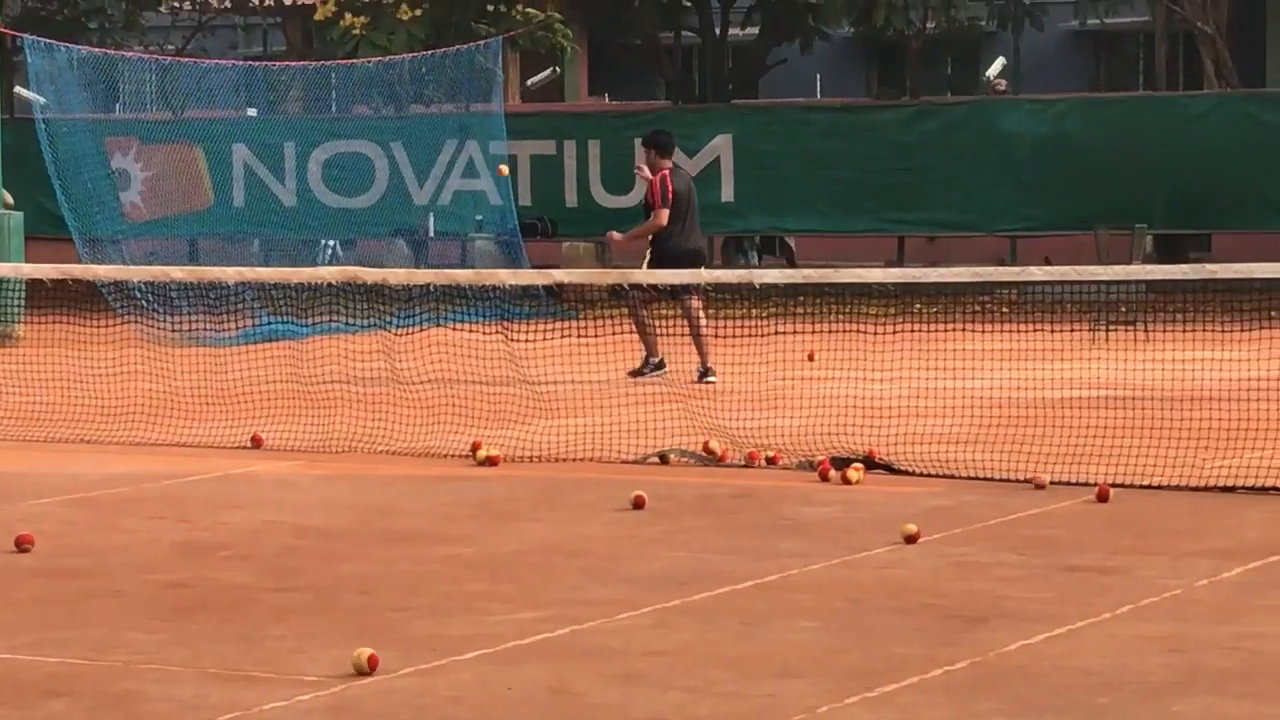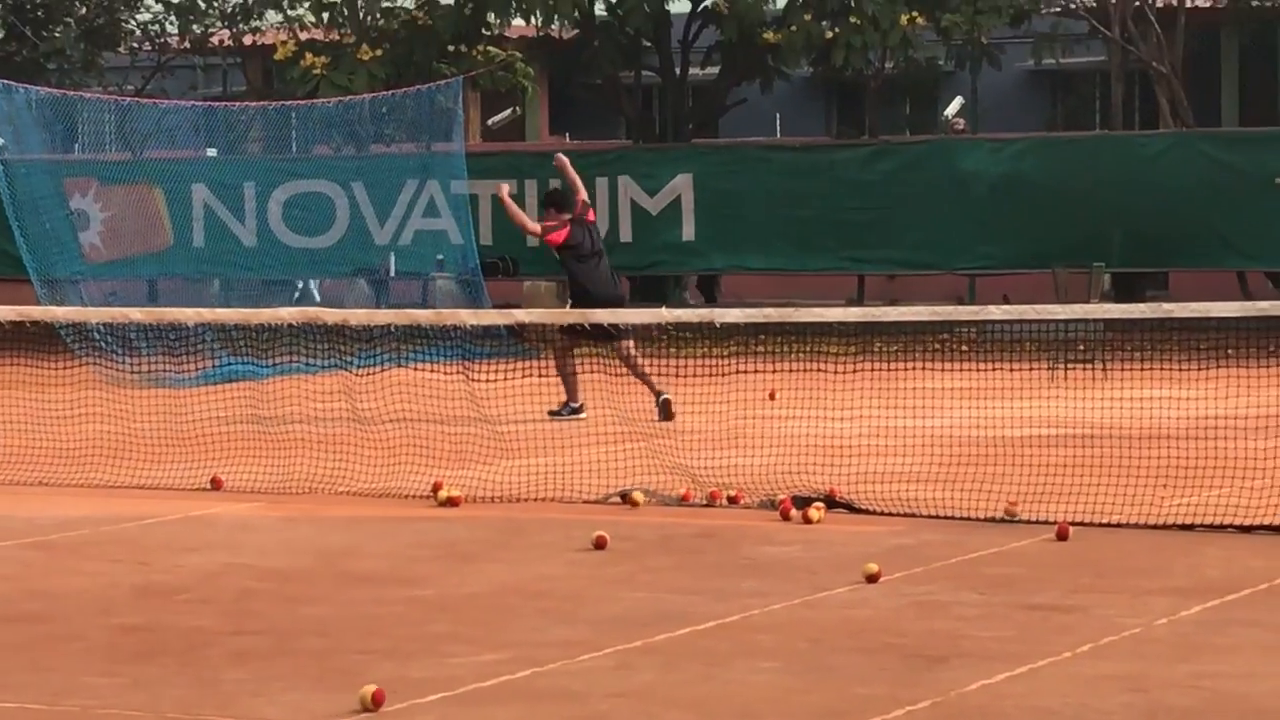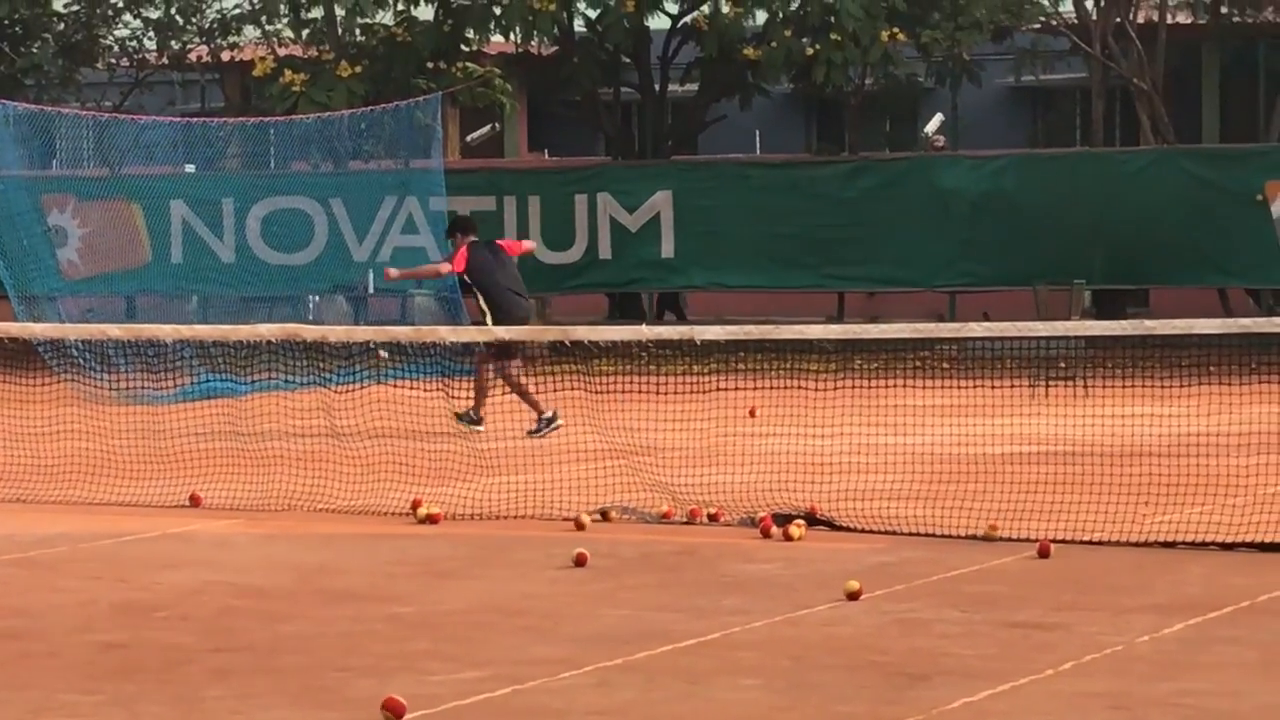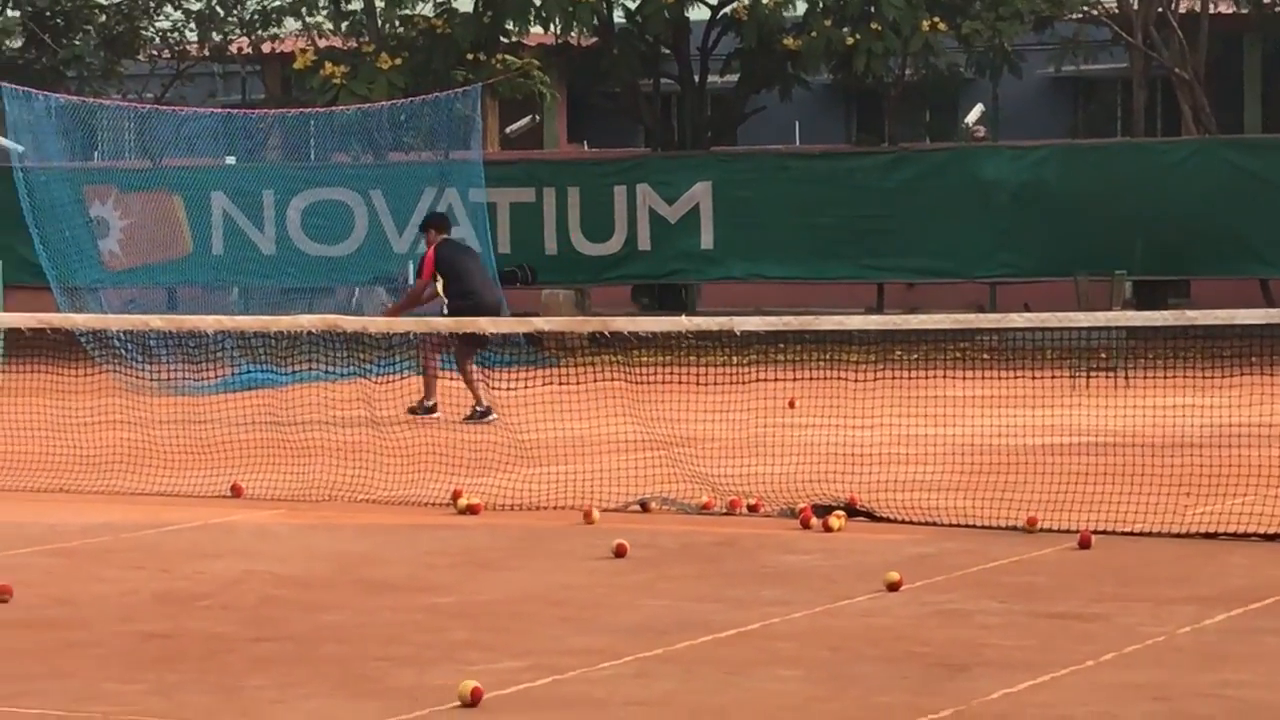
dt=0.3s
person 1, frame 1
left shoulder: (661, 181)
right shoulder: (683, 176)
left elbow: (660, 221)
left wrist: (623, 237)
left hip: (666, 255)
right hip: (692, 253)
left knee: (638, 301)
right knee: (693, 311)
left ankle: (654, 359)
right ankle: (706, 368)
person 1, frame 2
left shoulder: (562, 232)
right shoulder: (587, 221)
left elbow: (529, 226)
right elbow: (582, 196)
left wrist: (505, 198)
right wrist: (568, 167)
left hip: (589, 302)
right hip: (614, 298)
left knee: (563, 346)
right knee: (628, 353)
left ankle: (574, 404)
right ankle: (658, 394)
person 1, frame 3
left shoulder: (465, 253)
right shoulder: (499, 246)
left elbow: (441, 269)
right elbow: (530, 246)
left wrist: (400, 273)
right wrist: (528, 245)
left hip: (505, 316)
right hip: (520, 312)
left knee: (509, 373)
right knee: (484, 357)
left ankle: (547, 416)
right ankle: (475, 413)
person 1, frame 4
left shoulder: (433, 253)
right shoulder: (466, 251)
left elbow: (417, 292)
left wrist: (391, 312)
right wrist: (419, 302)
left hip: (470, 305)
right hip: (493, 305)
left knee: (430, 342)
right knee: (464, 355)
left ankle: (429, 403)
right ankle: (482, 407)
